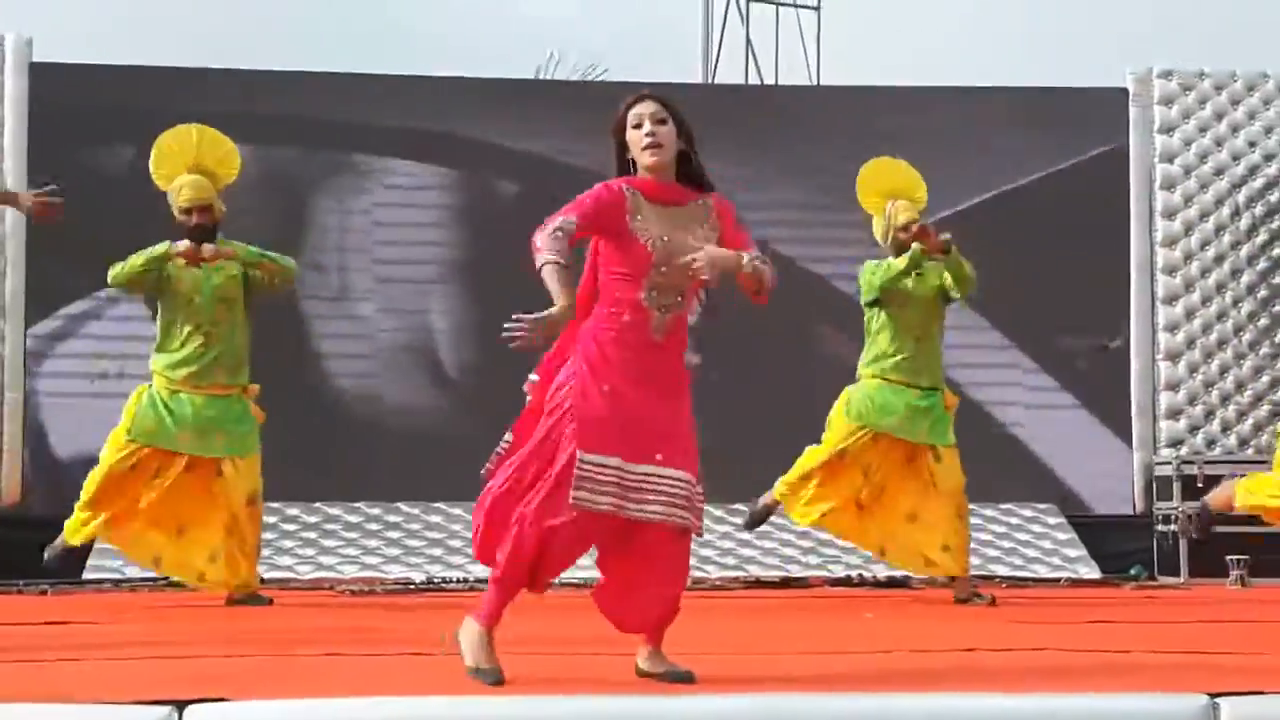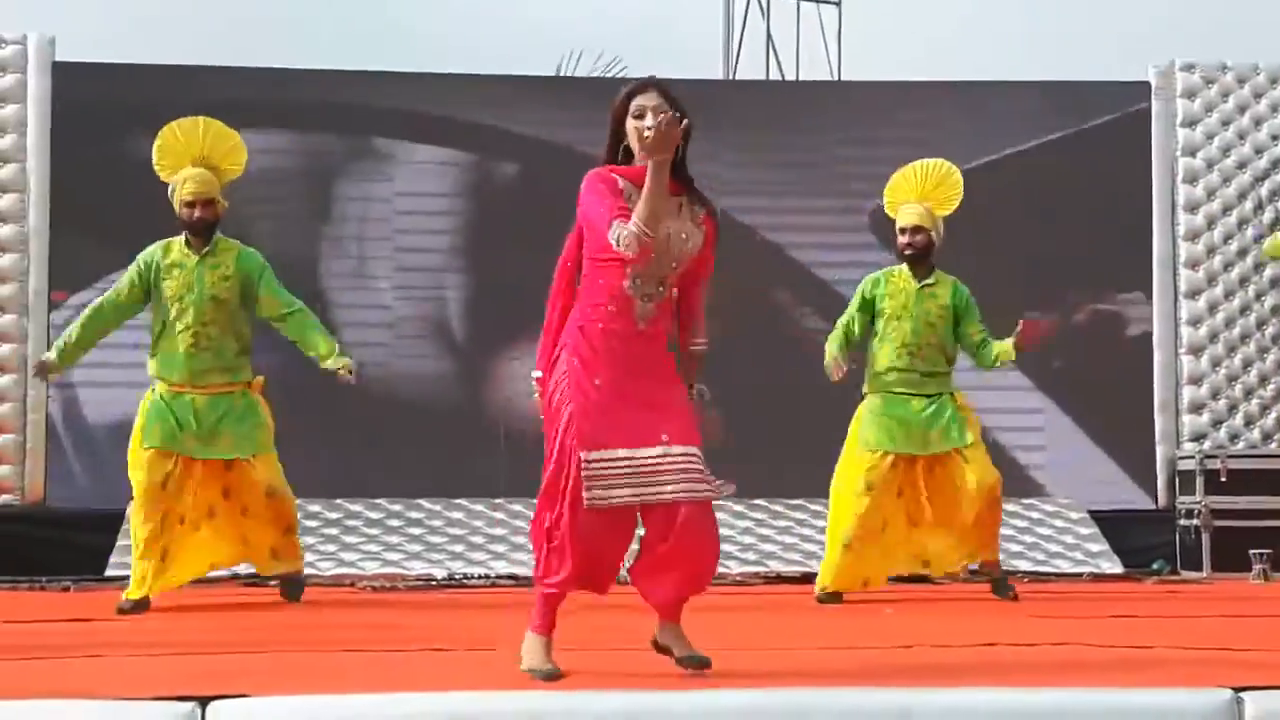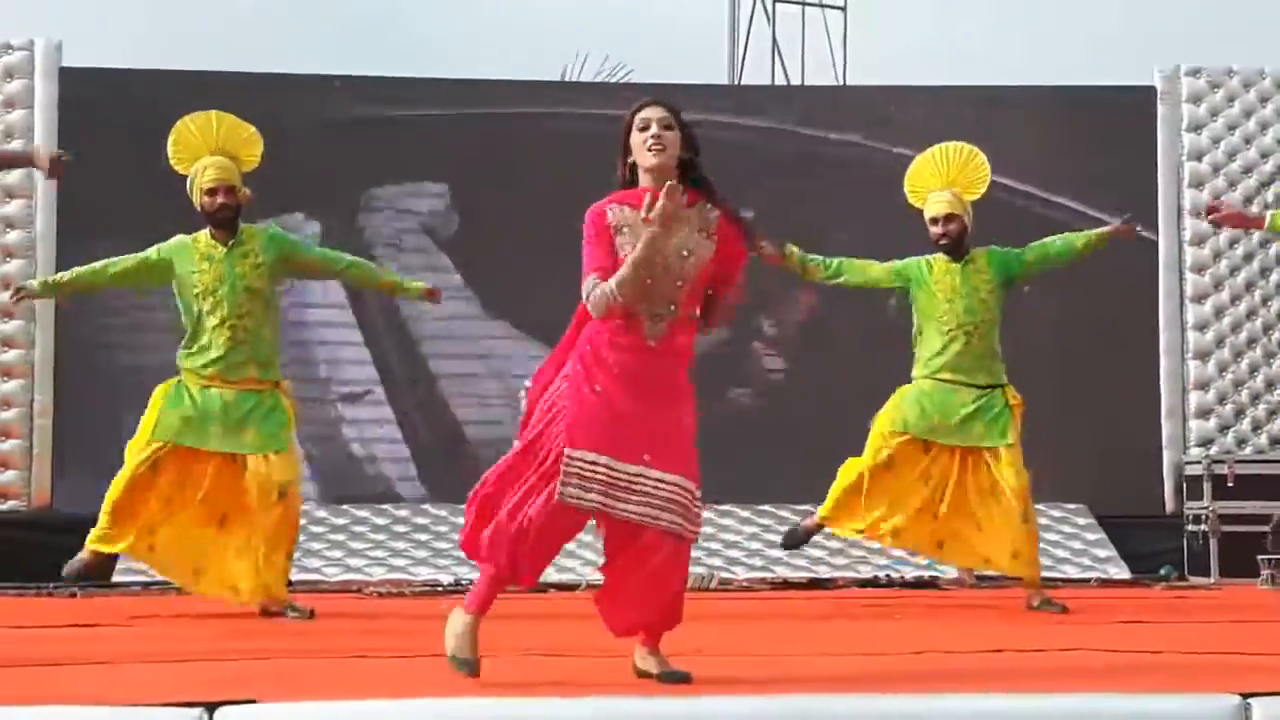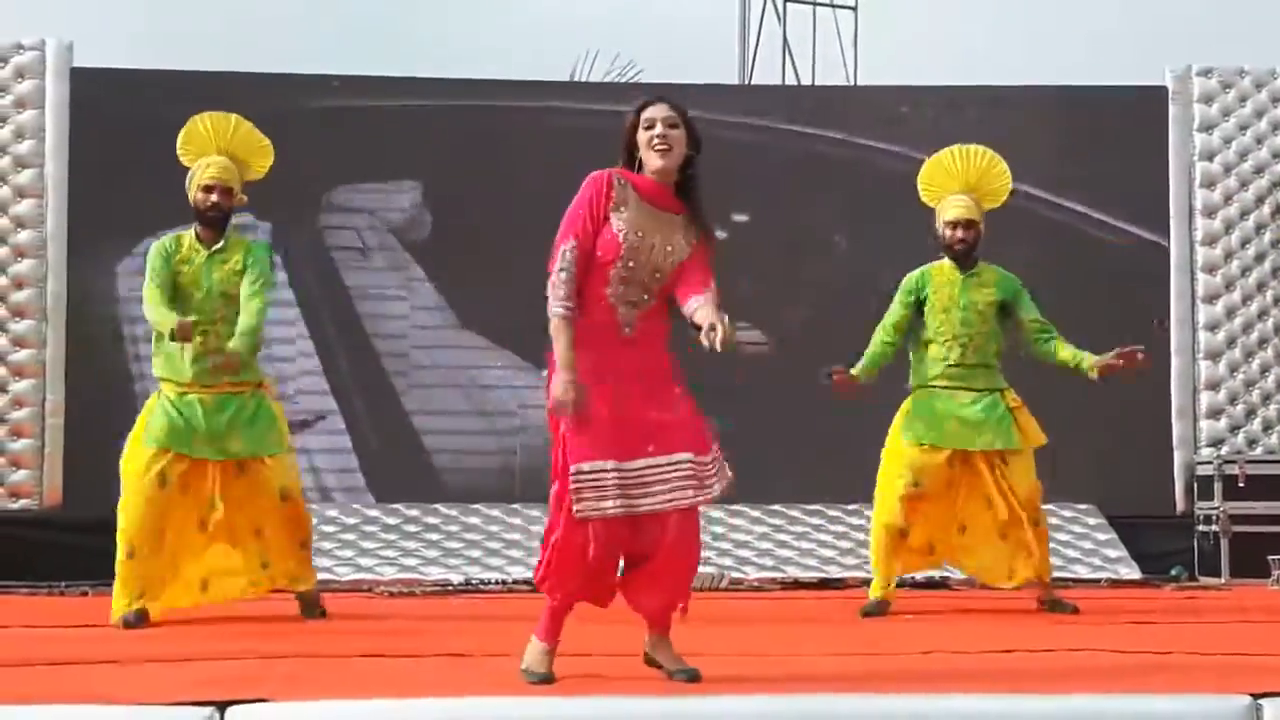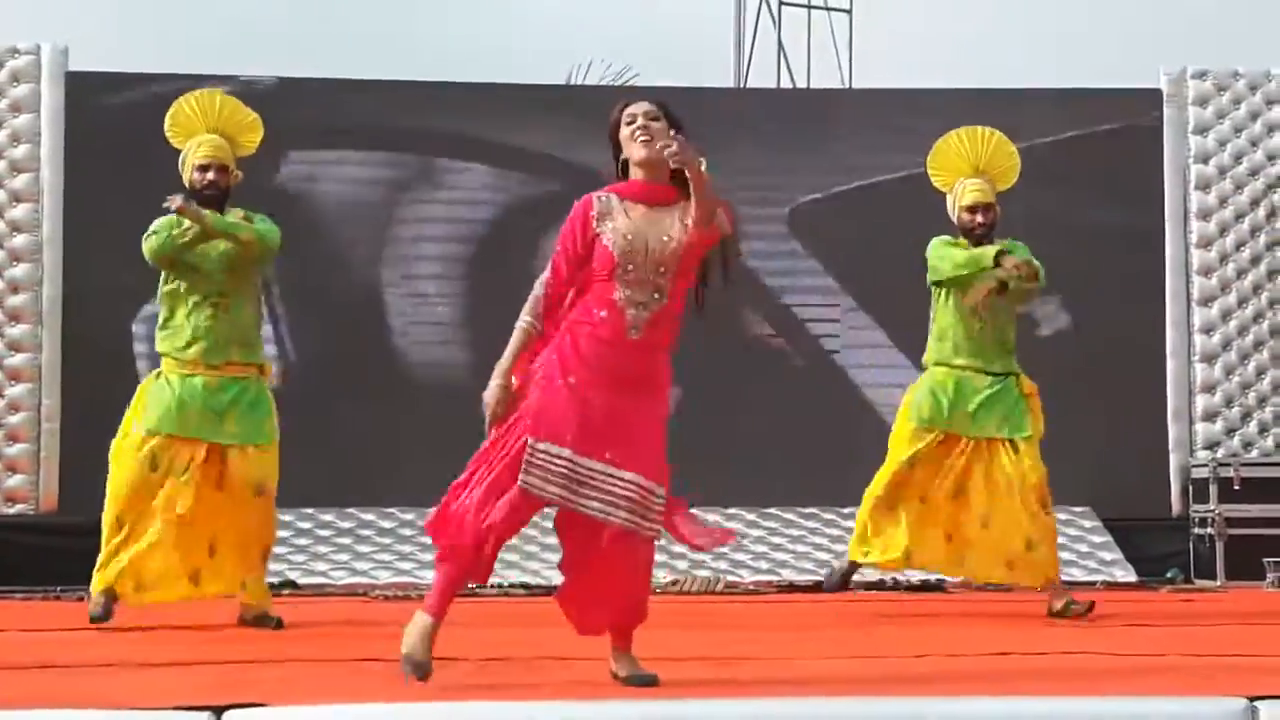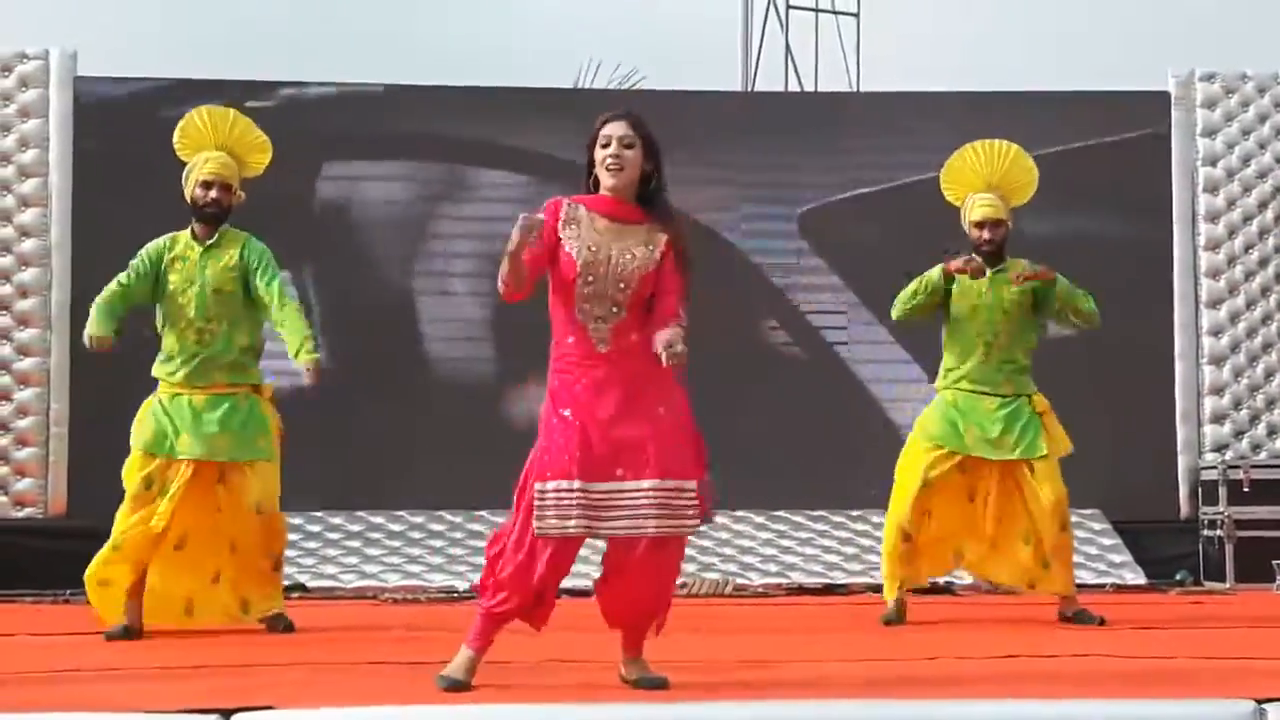
dt=0.3s
person 1, frame 1
left shoulder: (711, 209)
right shoulder: (614, 197)
left elbow: (762, 287)
right elbow: (549, 236)
left wrist: (732, 260)
right wrist: (562, 304)
left hip: (665, 384)
right hip: (599, 371)
left knee: (660, 524)
right knee: (557, 501)
left ankle: (651, 649)
right ankle: (481, 622)
person 1, frame 2
left shoulder: (698, 214)
right shoulder: (600, 184)
right elbow: (629, 246)
left wrist: (697, 391)
right wrist: (650, 181)
left hip: (655, 372)
right hip: (591, 364)
left knee: (684, 504)
right knee: (586, 501)
left ankle: (669, 626)
right ankle: (538, 633)
person 1, frame 3
left shoulder: (718, 222)
right shoulder: (605, 215)
left elbow: (718, 302)
right elbow: (600, 305)
right wrist: (654, 235)
left hip: (666, 389)
right hip: (597, 375)
left knee: (658, 526)
right knee: (545, 499)
left ankle: (648, 648)
right ankle: (471, 614)
person 1, frame 4
left shoulder: (690, 226)
right shoulder: (603, 188)
left elbow: (693, 288)
right elbow: (562, 279)
left wrist: (712, 319)
right wrist: (563, 369)
left hip: (651, 377)
right hip: (585, 374)
left knee: (672, 513)
right knee: (590, 513)
left ankle: (658, 639)
right ankle: (544, 639)
person 1, frame 5
left shoulder: (693, 208)
right shoulder: (595, 208)
left elbow: (710, 231)
right elbow: (548, 292)
left wrist: (696, 173)
right wrist: (504, 372)
left hip: (641, 388)
right hip: (571, 370)
left knee: (621, 523)
right knee: (509, 492)
left ankle: (621, 652)
right ankle: (431, 613)
person 1, frame 6
left shoulder: (661, 237)
right shoulder: (560, 215)
left elbow: (670, 318)
right elbow: (514, 288)
left wrist: (673, 342)
right wrist: (515, 246)
left hip: (647, 397)
right hip: (574, 392)
left knee: (650, 529)
right knee: (545, 528)
left ankle: (632, 656)
right ankle: (473, 646)
person 2, frame 1
left shoulder: (240, 261)
right shoulder: (164, 263)
left elbow: (287, 274)
right elbow: (117, 278)
left wrist: (239, 252)
right wrist: (171, 252)
left hip: (225, 405)
right hip: (166, 397)
left knee: (241, 497)
right knee: (116, 471)
left ankle: (241, 585)
right ankle: (74, 533)
person 2, frame 2
left shoulder: (243, 258)
right shoulder: (156, 258)
left elbow: (287, 311)
right elbow: (109, 306)
left wrist: (331, 354)
right wrist: (62, 353)
left hip: (233, 402)
right hip: (170, 401)
left knee: (268, 491)
right knee: (156, 495)
left ankle: (286, 566)
right ankle: (143, 586)
person 2, frame 3
left shoulder: (272, 244)
right shoulder: (178, 252)
left elbow: (337, 264)
right elbow: (115, 270)
left wrist: (403, 285)
right wrist: (48, 285)
left hip: (259, 400)
right hip: (195, 394)
left knee: (276, 495)
right knee: (143, 475)
left ankle: (271, 594)
right ankle: (101, 547)
person 2, frame 4
left shoulder: (252, 253)
right shoulder: (165, 248)
left elbow: (256, 306)
right elbow: (154, 300)
left wrist: (237, 347)
right wrist: (175, 326)
left hip: (242, 401)
right hip: (177, 402)
left knee: (282, 496)
right knee: (150, 503)
left ankle: (301, 583)
right ankle: (135, 599)
person 2, frame 5
left shoulder: (253, 223)
right shoulder: (168, 224)
left elbow: (266, 243)
right elbow: (157, 254)
left wrist: (204, 217)
right wrist: (207, 226)
left hip: (241, 386)
right hip: (177, 383)
left knee: (250, 492)
right knee: (138, 481)
left ankle: (251, 600)
right ankle: (110, 584)
person 2, frame 6
left shoulder: (252, 251)
right shoulder: (162, 249)
left elbow: (283, 303)
right elbow: (118, 291)
left wrist: (303, 351)
right wrist: (98, 325)
left hip: (238, 405)
right hip: (173, 404)
left knee: (256, 510)
right knee: (145, 506)
left ankle: (268, 604)
right ankle: (132, 607)
person 3, frame 1
left shoulder: (937, 274)
right shoulder: (873, 271)
left elbow: (967, 286)
right elbow: (879, 284)
left wrist: (948, 253)
right wrist: (916, 250)
left hip: (928, 400)
right hip: (878, 392)
left knee: (947, 488)
right knee: (834, 457)
left ankle: (961, 583)
right ankle: (775, 497)
person 3, frame 2
left shoulder: (955, 290)
right shoulder: (877, 284)
left elbow: (981, 353)
right elbow: (843, 332)
left wrist: (1015, 345)
right wrist: (835, 358)
left hip: (940, 408)
right hip: (885, 407)
left knee: (981, 486)
right knee: (861, 494)
left ankle: (990, 567)
right ankle: (835, 580)
person 3, frame 3
left shoulder: (995, 262)
right shoulder: (915, 270)
left elbow: (1048, 253)
right elbow: (851, 271)
left wrist: (1104, 234)
right wrist: (792, 257)
left hip: (987, 401)
right hip: (930, 395)
left knee: (1009, 491)
right knee: (876, 463)
left ankle: (1034, 589)
right ankle: (819, 521)
person 3, frame 4
left shoulder: (1003, 281)
right shoulder: (920, 280)
left elbow: (1041, 335)
right elbow: (889, 334)
left wrist: (1095, 363)
right wrist: (859, 373)
left hip: (990, 405)
right hip: (930, 403)
left knee: (1019, 495)
right knee: (901, 492)
left ankle: (1044, 589)
right ankle: (882, 588)
person 3, frame 5
left shoulder: (1015, 252)
right shoulder: (942, 247)
left elbow: (1033, 281)
right elbow: (951, 265)
left wrist: (1000, 284)
right wrist: (1003, 258)
left hip: (1001, 391)
right hip: (944, 386)
left knee: (1028, 485)
right knee: (901, 473)
left ankle: (1055, 593)
right ankle: (854, 558)
person 3, frame 6
left shoulder: (1030, 277)
right shoulder: (947, 275)
left elbow: (1088, 315)
right elbow: (900, 311)
left wrist: (1050, 280)
right wrist: (944, 272)
left hip: (1017, 411)
right hip: (957, 406)
left knee: (1048, 503)
right knee: (913, 494)
left ankle: (1068, 602)
right ankle: (897, 593)
